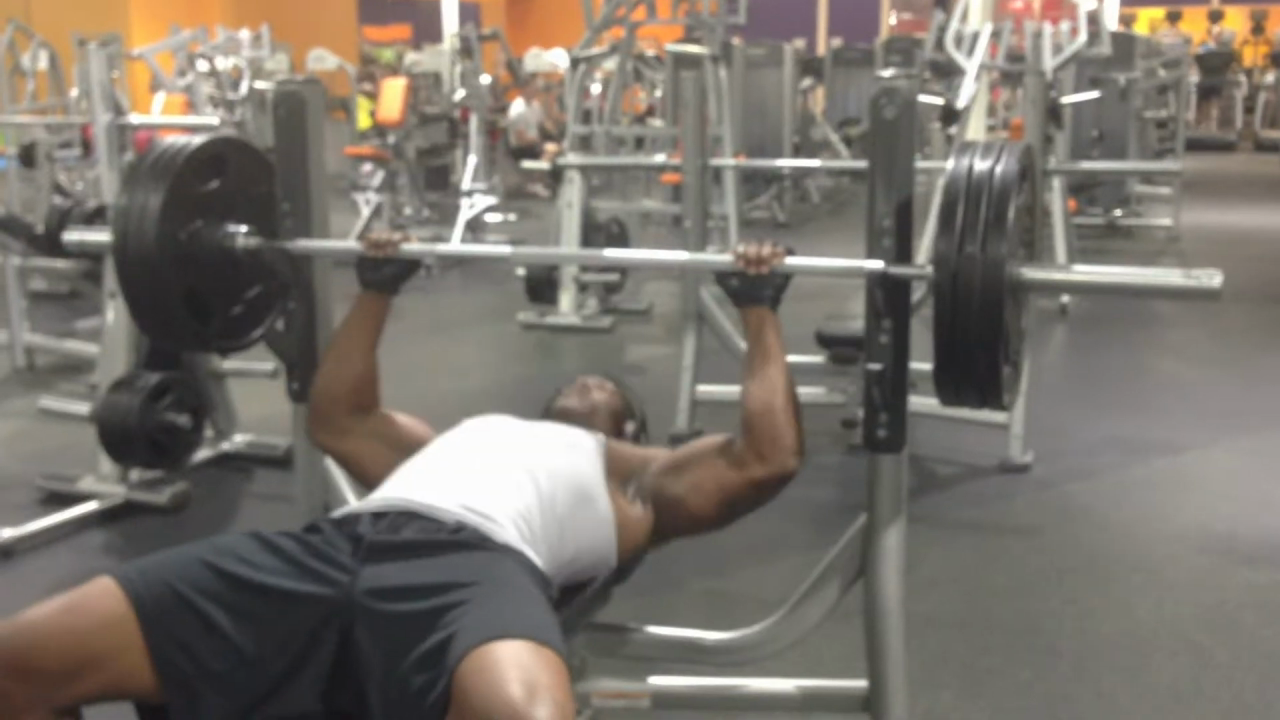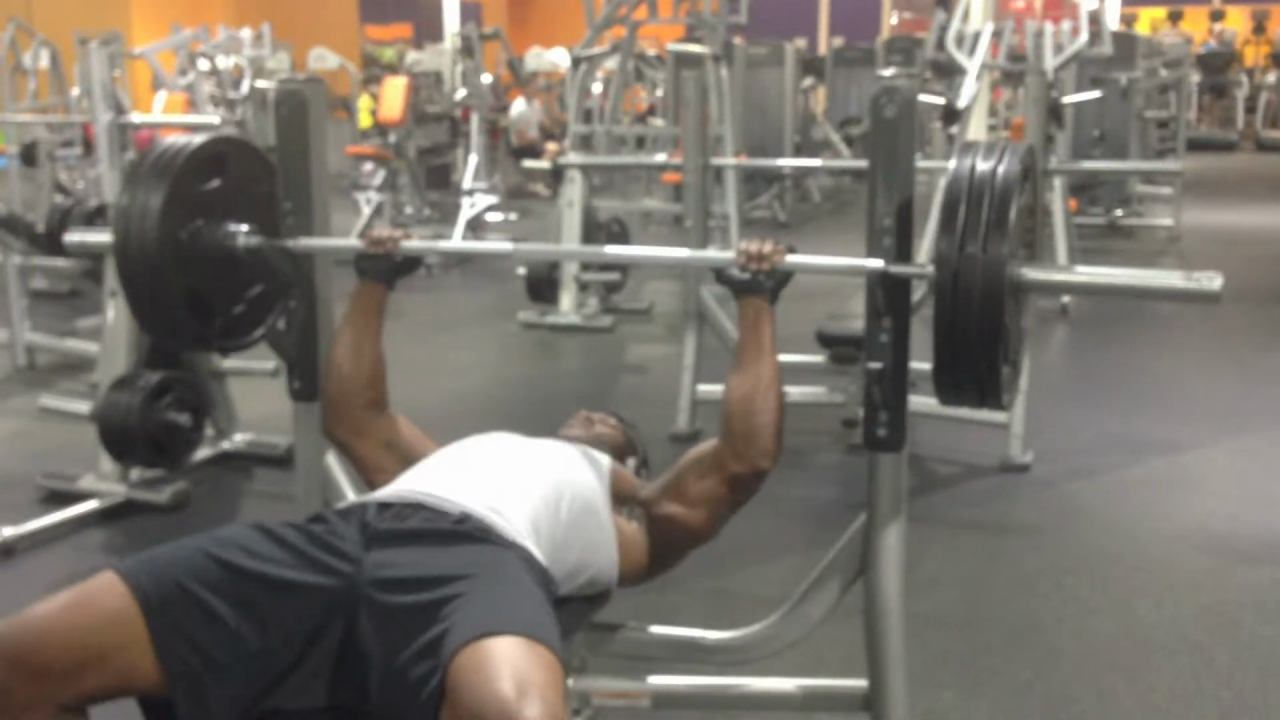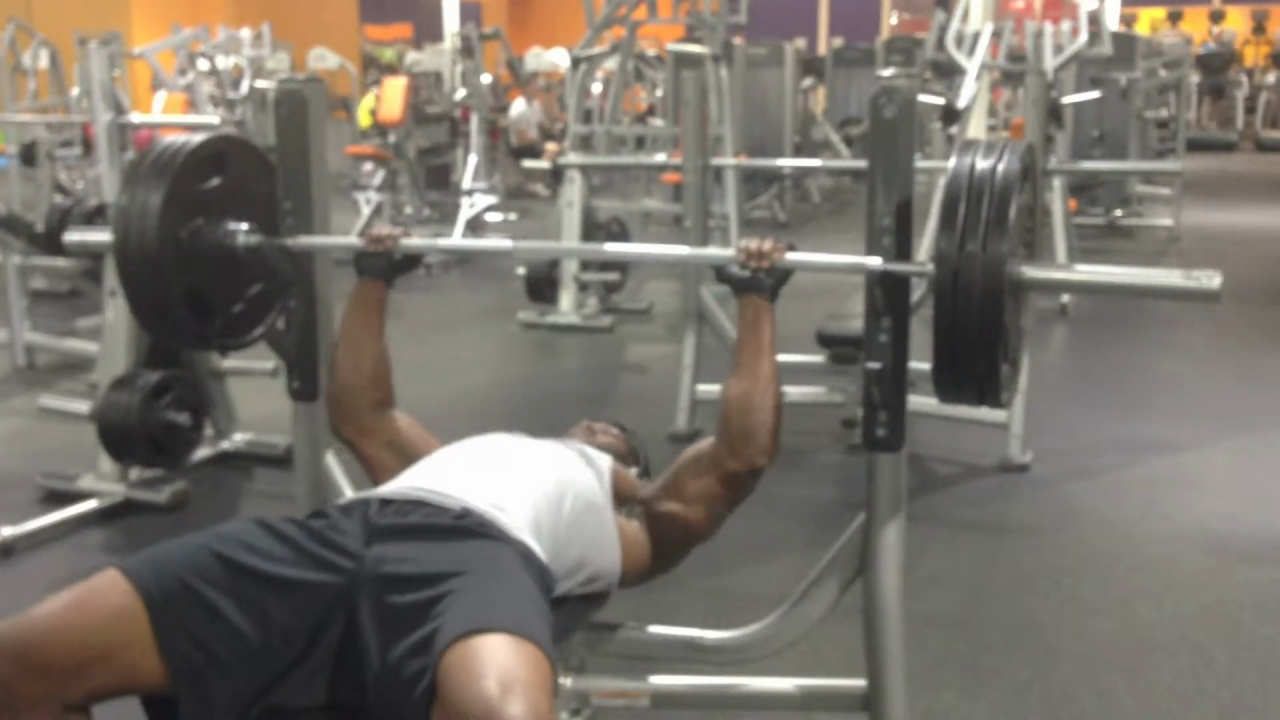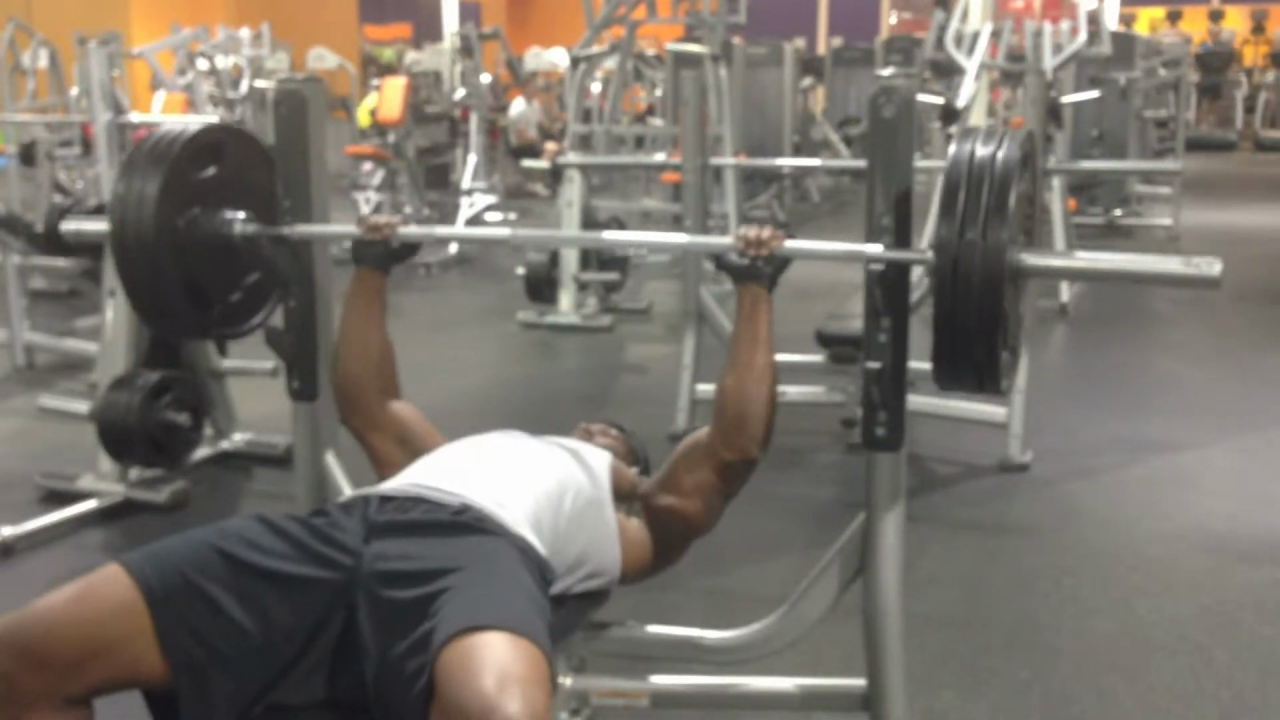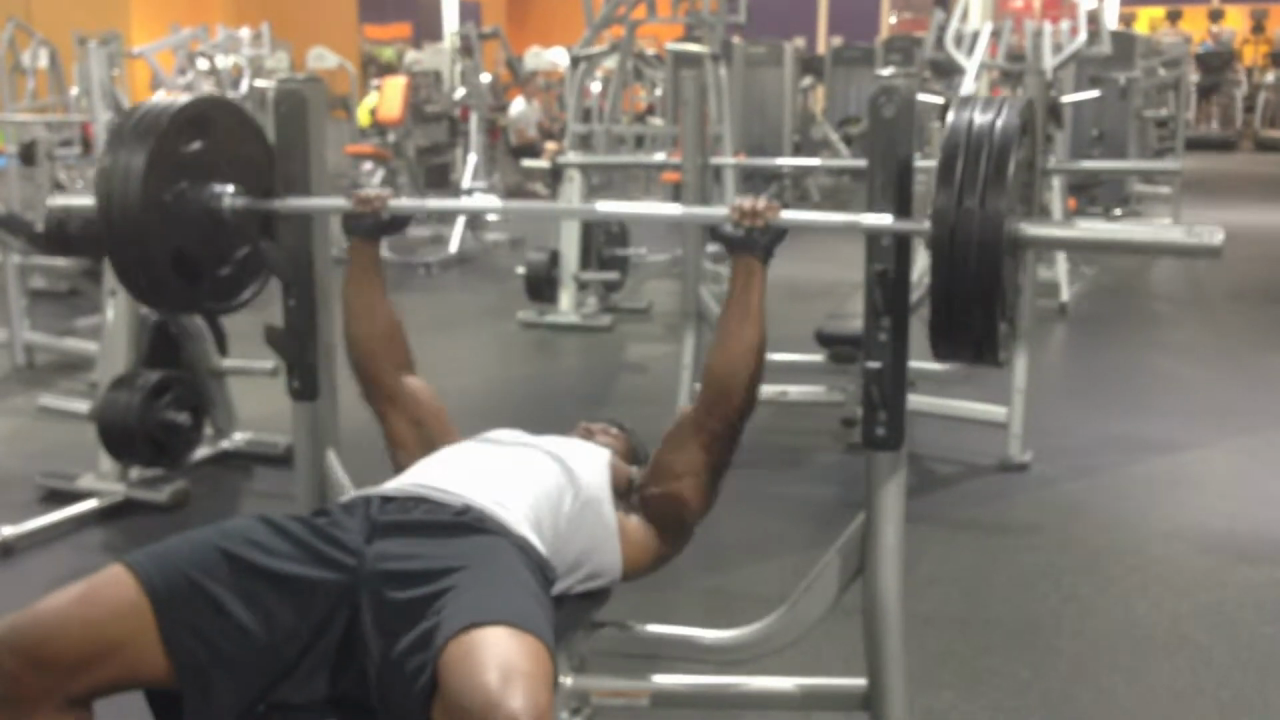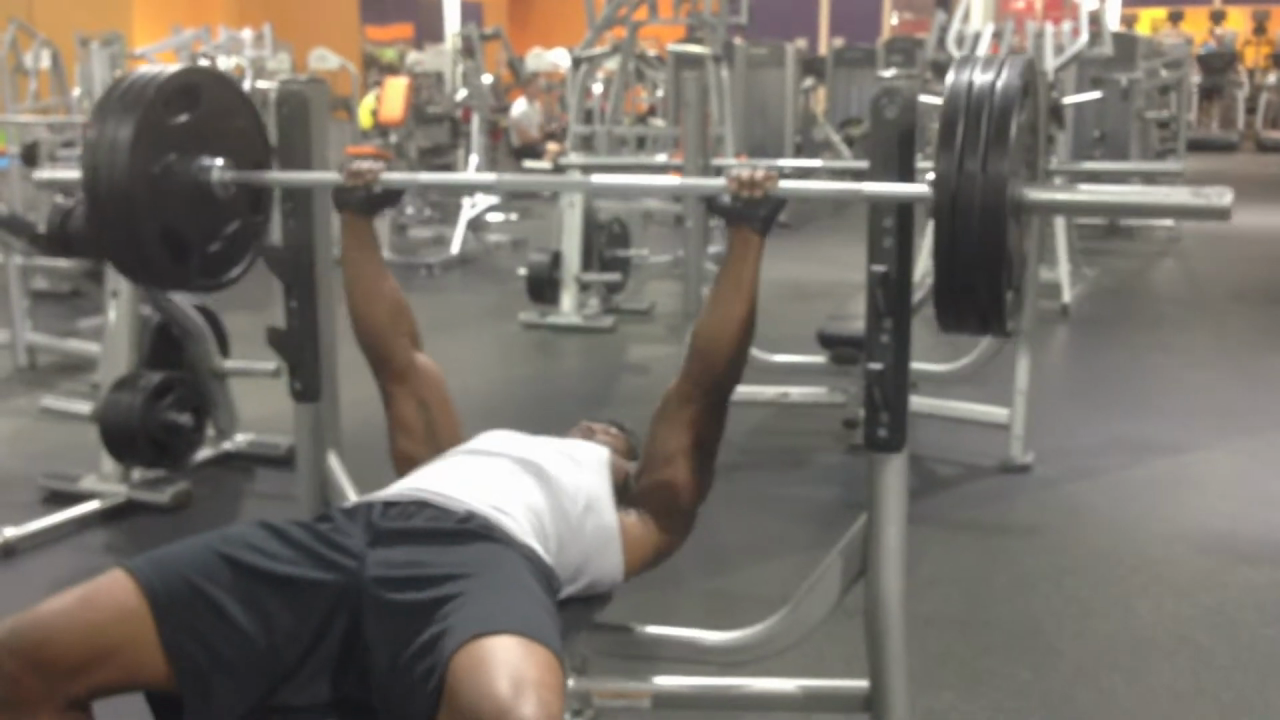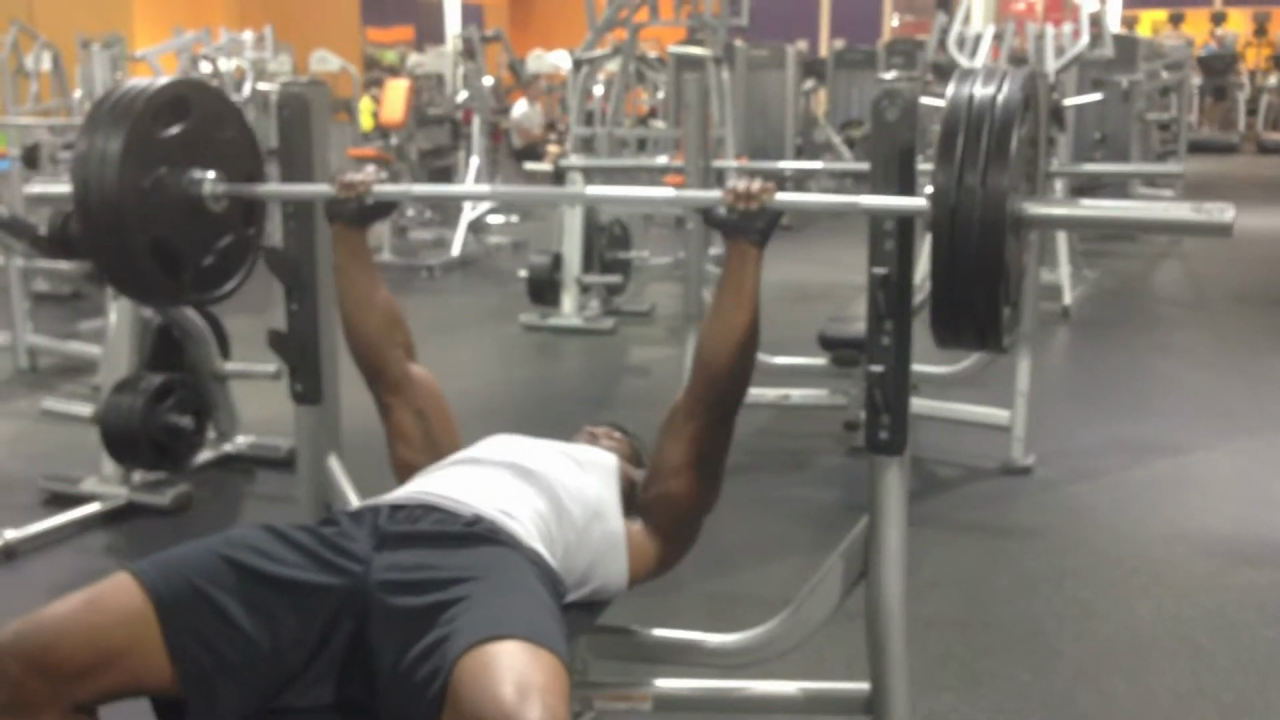
dt=0.2s
person 1, frame 1
left shoulder: (633, 478)
right shoulder: (469, 431)
left elbow: (768, 458)
right elbow: (335, 419)
left wrist: (760, 311)
right wrist: (376, 291)
left hip: (477, 568)
right hip: (334, 549)
person 1, frame 2
left shoulder: (636, 514)
right shoulder: (469, 451)
left elbow: (748, 455)
right elbow: (351, 415)
left wrist: (756, 303)
right wrist: (374, 284)
left hip: (480, 561)
right hip: (339, 541)
person 1, frame 3
left shoulder: (637, 518)
right shoulder: (469, 452)
left elbow: (742, 456)
right elbow: (360, 416)
left wrist: (756, 302)
right wrist: (373, 281)
left hip: (480, 554)
right hip: (342, 534)
person 1, frame 4
left shoulder: (637, 519)
right shoulder: (467, 451)
left elbow: (736, 445)
right elbow: (366, 404)
left wrist: (755, 290)
right wrist: (371, 271)
left hip: (482, 550)
right hip: (343, 530)
person 1, frame 5
left shoulder: (638, 517)
right shoulder: (468, 452)
left elbow: (719, 413)
right elbow: (387, 377)
left wrist: (749, 261)
right wrist: (364, 243)
right hip: (345, 530)
person 1, frame 6
left shoulder: (637, 519)
right shoulder: (472, 453)
left elbow: (704, 386)
right elbow: (399, 358)
left wrist: (746, 233)
right wrist: (357, 219)
right hip: (344, 538)
person 1, frame 7
left shoulder: (641, 525)
right shoulder: (463, 464)
left elbow: (710, 399)
right elbow: (393, 369)
left wrist: (744, 246)
right wrist: (349, 231)
right hip: (352, 540)
